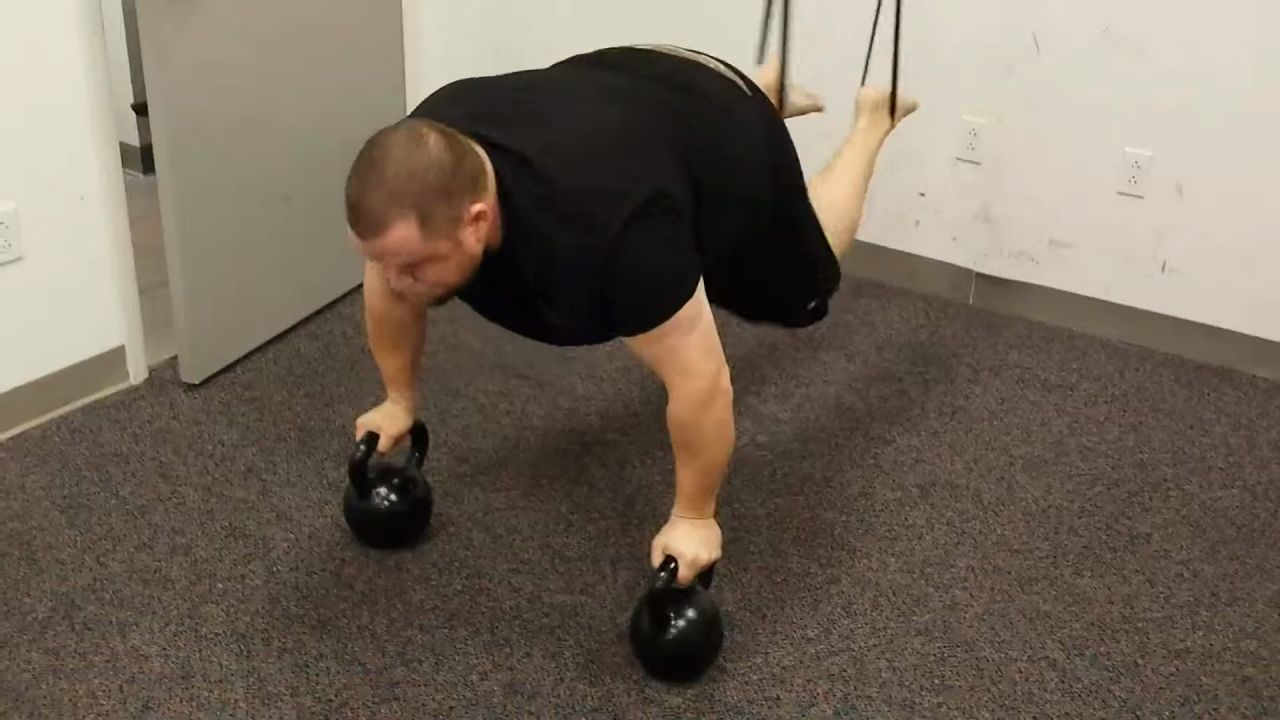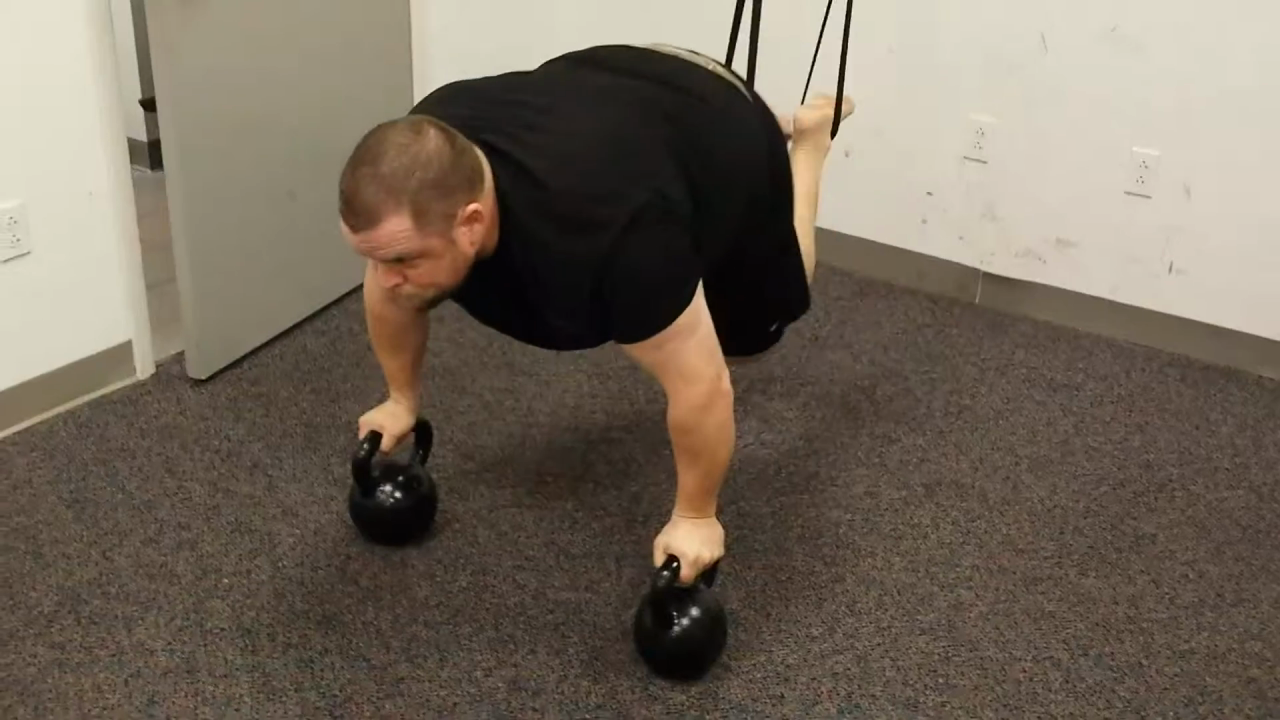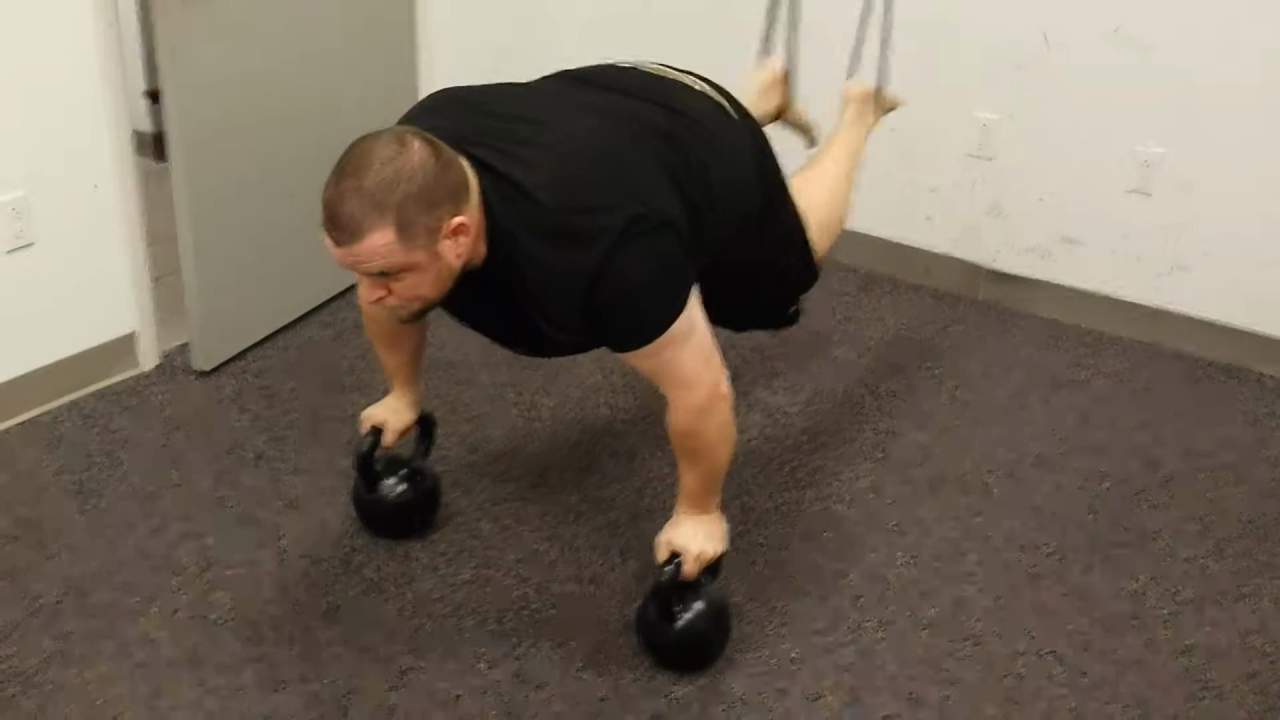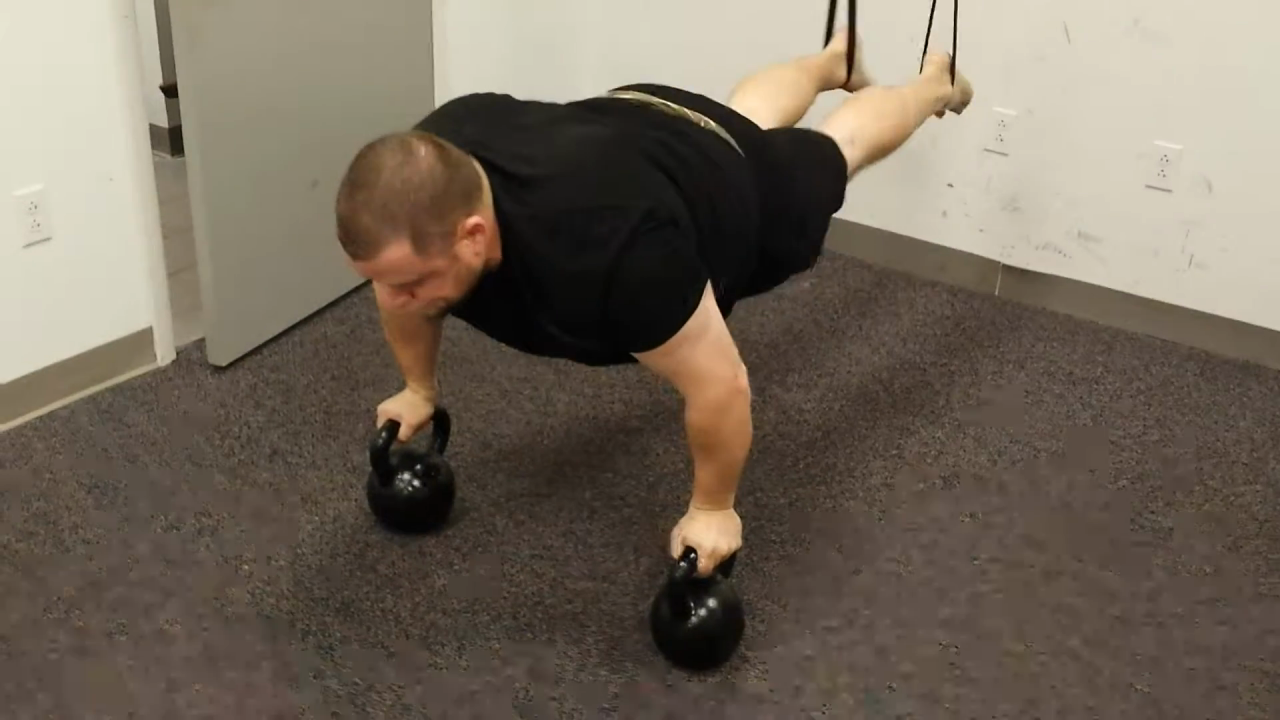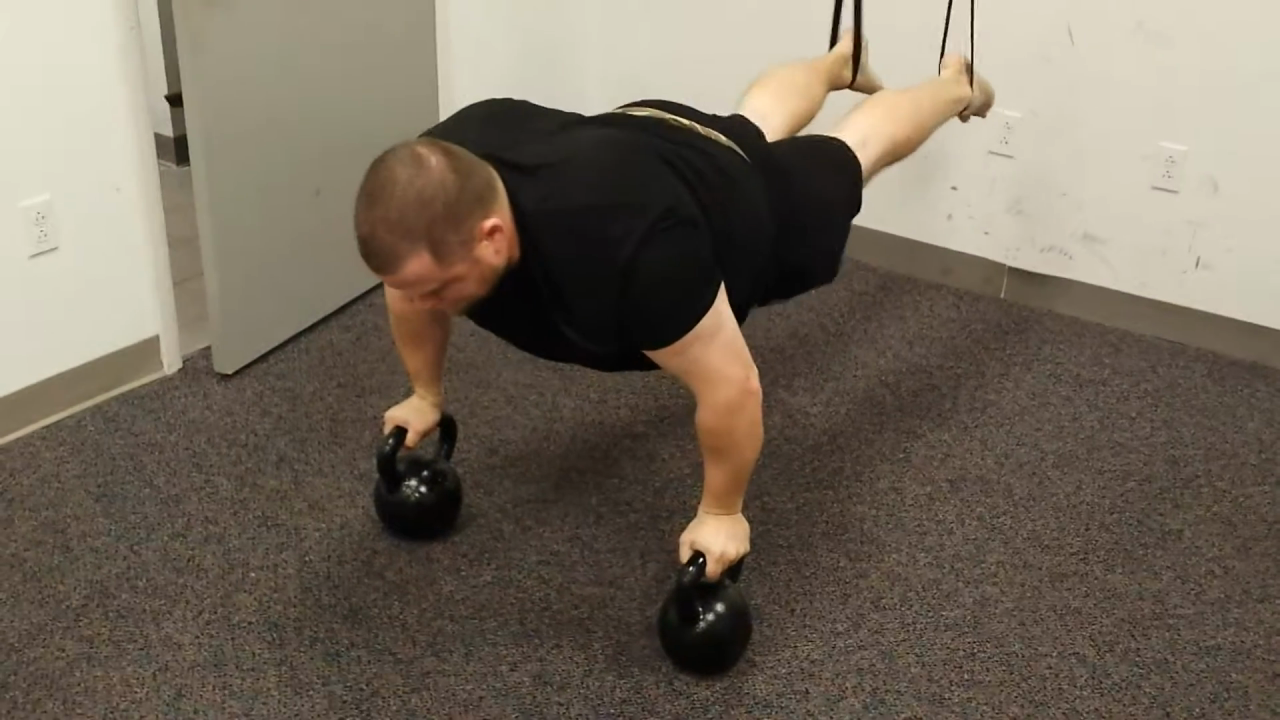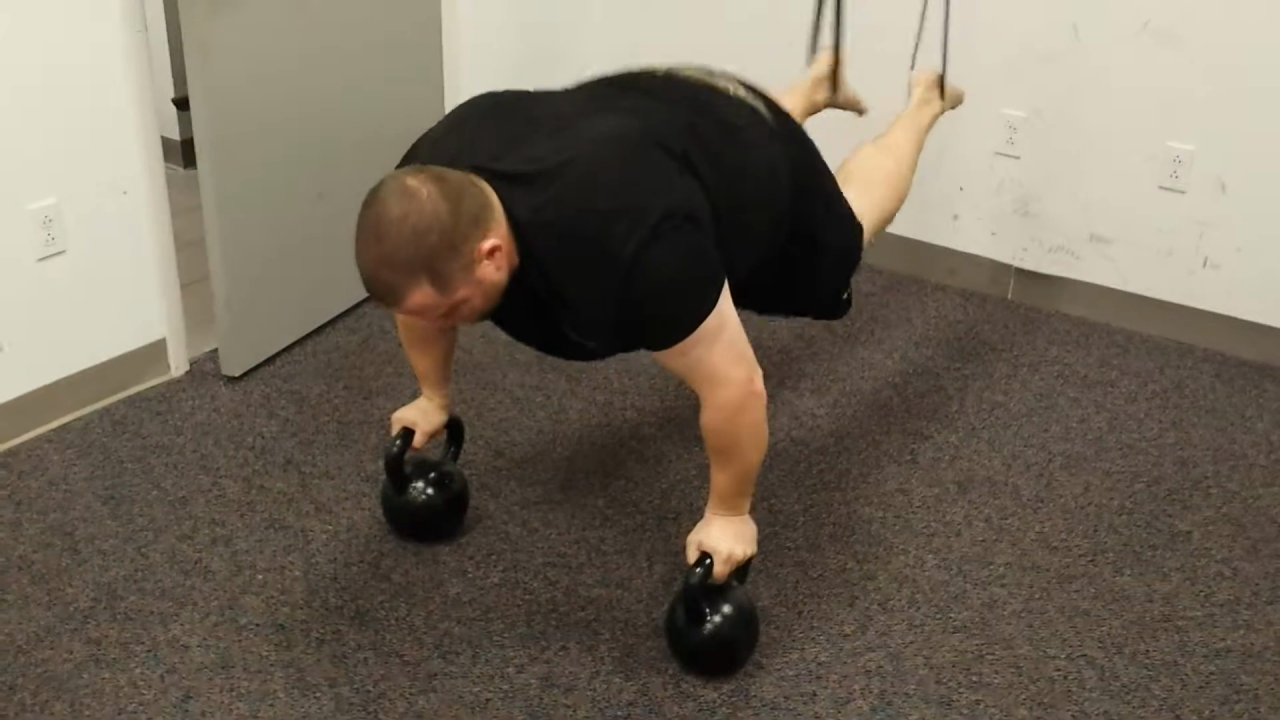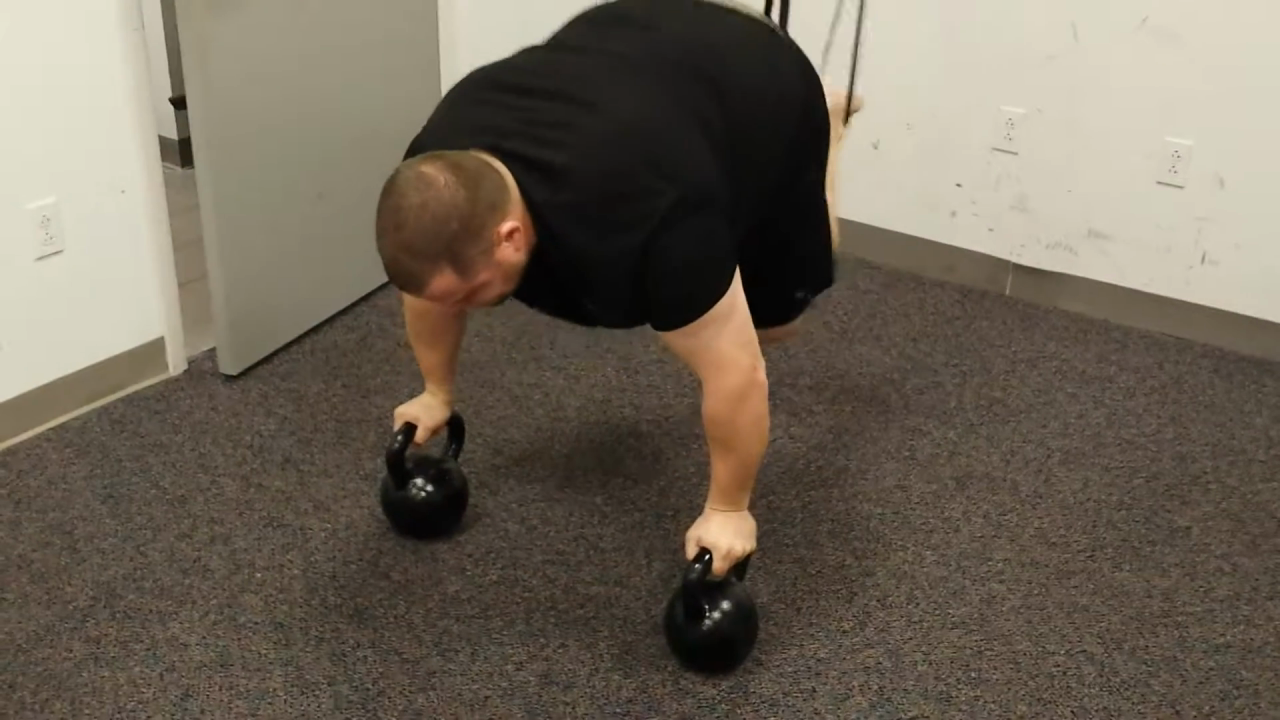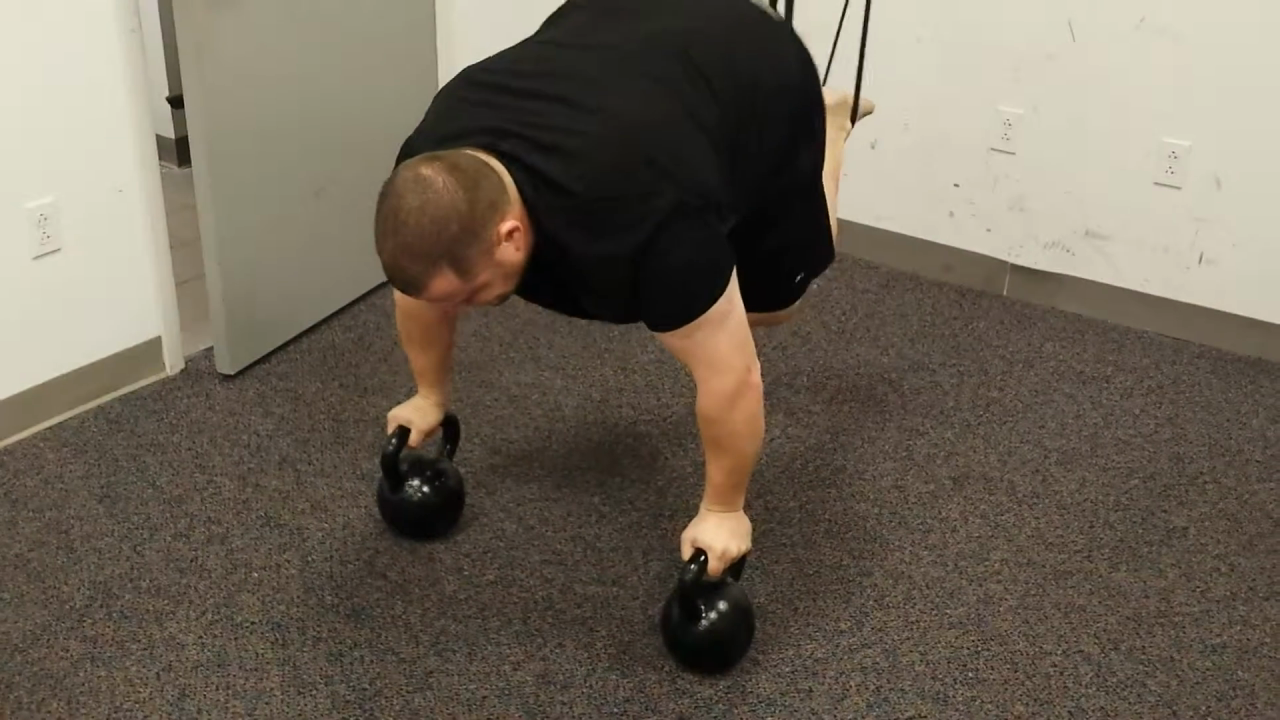
dt=0.3s
person 1, frame 1
left shoulder: (600, 229)
right shoulder: (421, 172)
left elbow: (699, 381)
right elbow: (389, 286)
left wrist: (694, 520)
right wrist: (399, 402)
left hip: (731, 139)
left knee: (798, 294)
left ankle: (872, 120)
right ankle: (768, 92)
person 1, frame 2
left shoulder: (602, 234)
right shoulder: (411, 182)
left elbow: (701, 386)
right elbow: (389, 287)
left wrist: (695, 519)
right wrist: (402, 399)
left hip: (732, 146)
left knee: (749, 334)
left ankle: (810, 138)
right ankle: (744, 108)
person 1, frame 3
left shoulder: (592, 249)
right shoulder: (414, 165)
left elbow: (702, 388)
right elbow: (384, 289)
left wrist: (699, 514)
right wrist: (404, 395)
left hip: (707, 150)
left knee: (791, 253)
left ankle: (859, 113)
right ankle: (767, 93)
person 1, frame 4
left shoulder: (604, 248)
right shoulder: (422, 184)
left elbow: (720, 386)
right elbow: (402, 287)
left wrist: (713, 509)
right wrist: (419, 390)
left hip: (733, 187)
left knee: (833, 148)
right knee: (754, 117)
left ankle: (932, 85)
right ankle: (831, 62)
person 1, frame 5
left shoulder: (623, 250)
right shoulder: (436, 191)
left elbow: (730, 387)
right elbow: (413, 293)
left wrist: (721, 514)
right wrist: (425, 395)
left hip: (745, 200)
right hip: (652, 138)
left knee: (853, 147)
right knee: (758, 123)
left ankle: (951, 87)
right ankle: (838, 61)
person 1, frame 6
left shoulder: (623, 249)
right shoulder: (430, 184)
left elbow: (735, 387)
right elbow: (420, 294)
left wrist: (729, 515)
right wrist: (433, 397)
left hip: (753, 167)
right hip: (655, 114)
left knee: (843, 223)
left ankle: (924, 104)
right ankle: (816, 85)
person 1, frame 7
left shoulder: (635, 222)
right shoulder: (439, 163)
left elbow: (737, 374)
right elbow: (427, 278)
left wrist: (728, 511)
right wrist: (437, 393)
left hip: (762, 84)
left knee: (773, 320)
left ankle: (825, 125)
person 1, frame 8
left shoulder: (634, 220)
right shoulder: (433, 164)
left elbow: (731, 376)
right elbow: (421, 283)
left wrist: (723, 512)
right wrist: (429, 396)
left knee: (769, 304)
left ankle: (832, 121)
